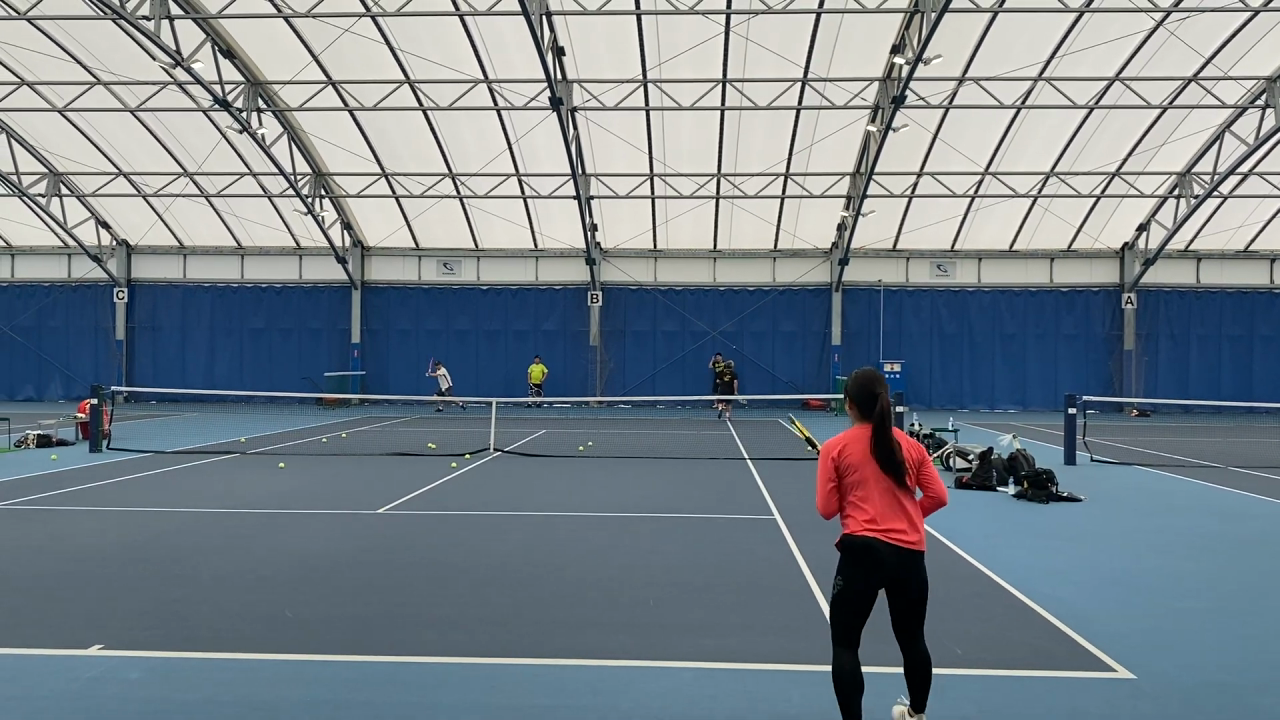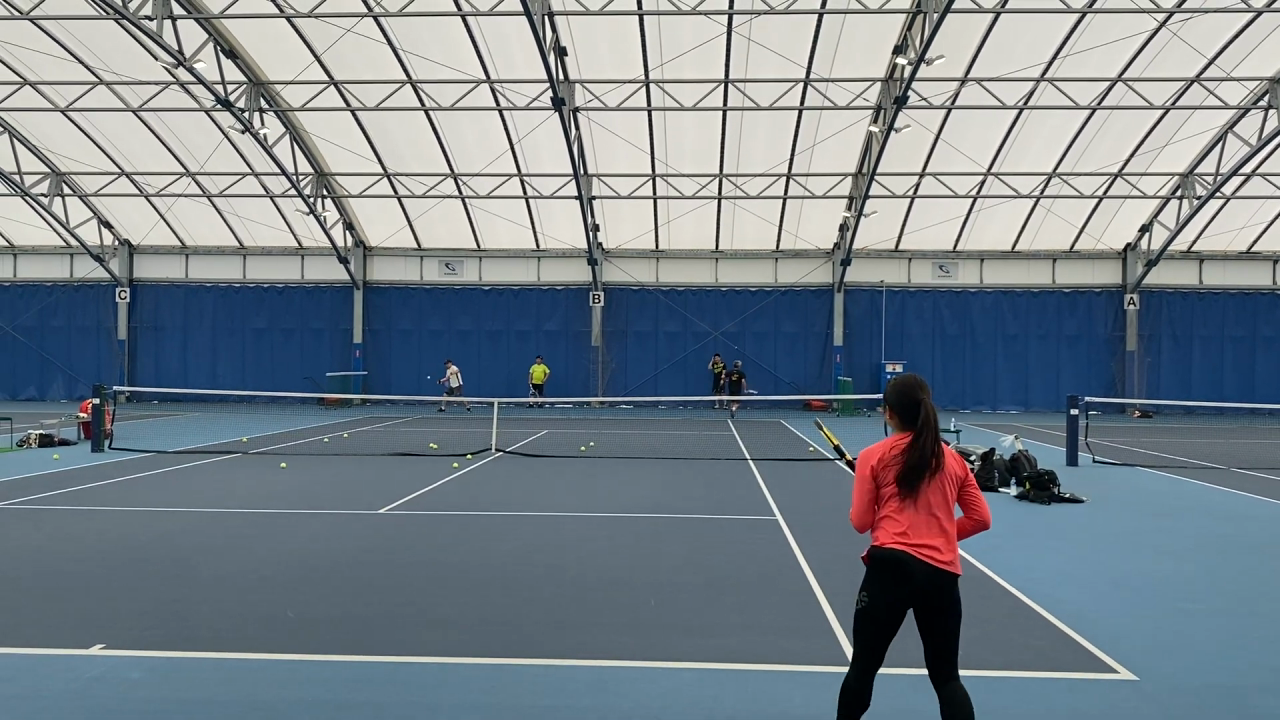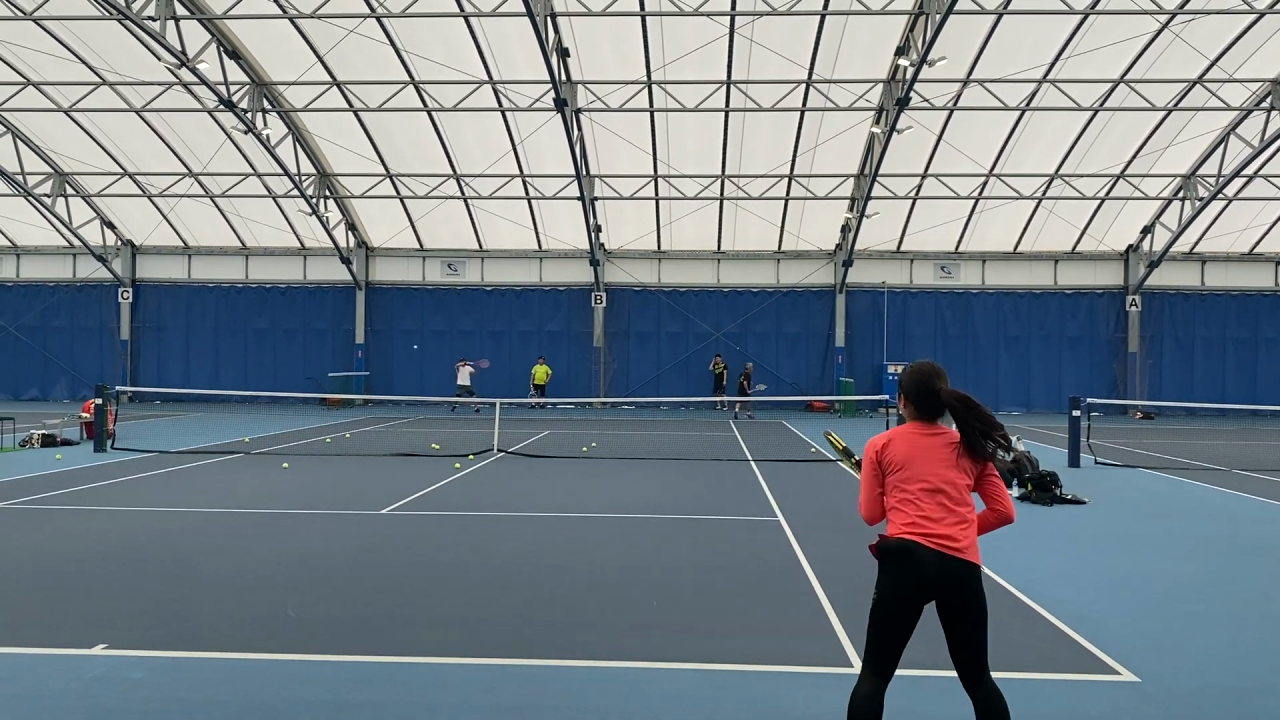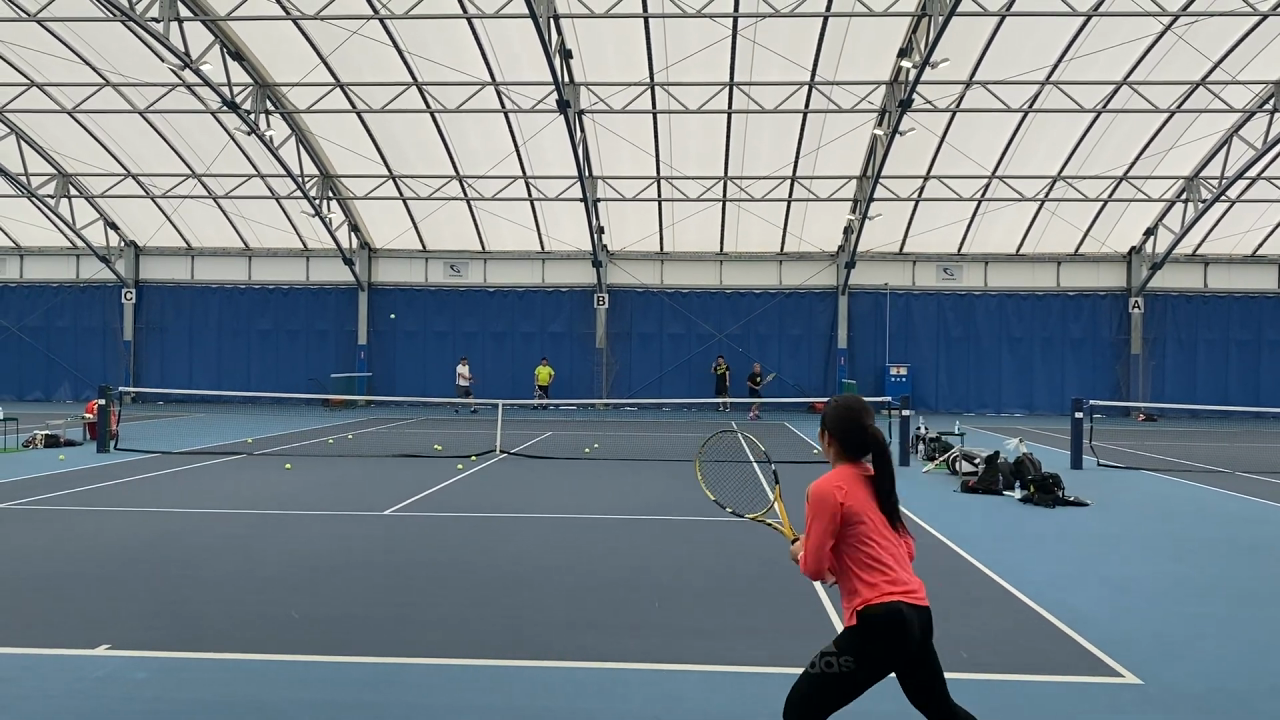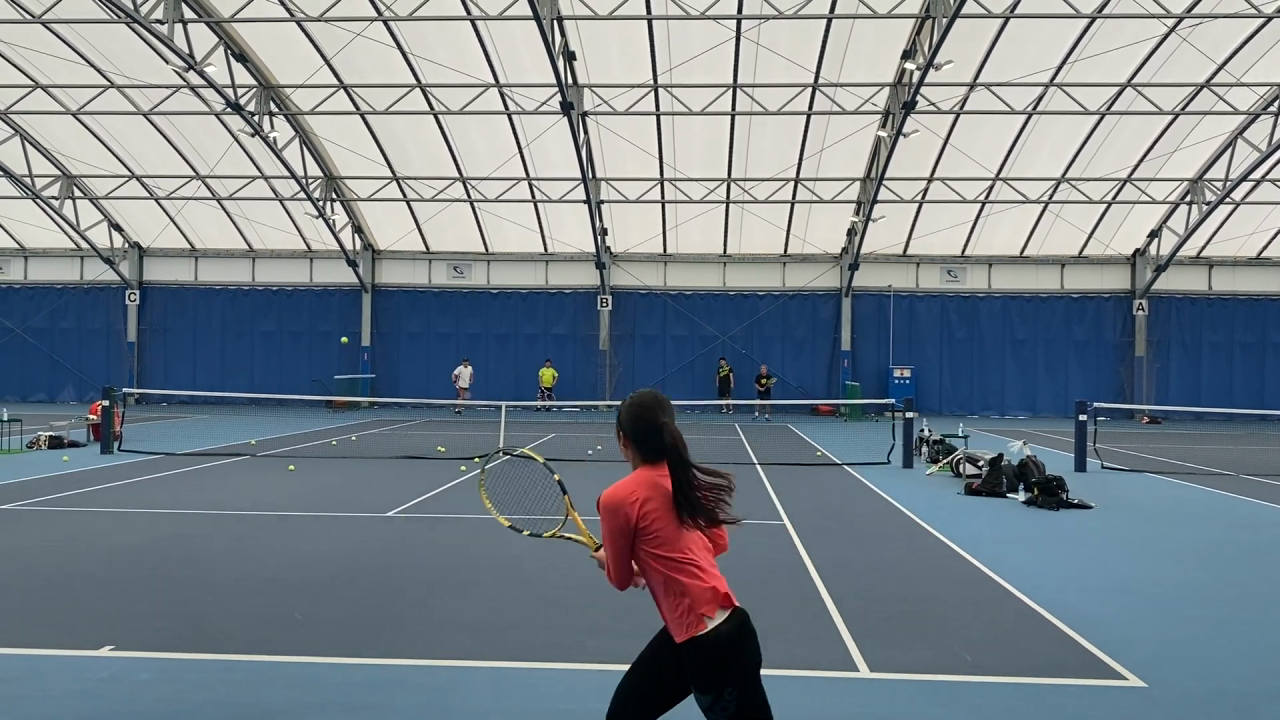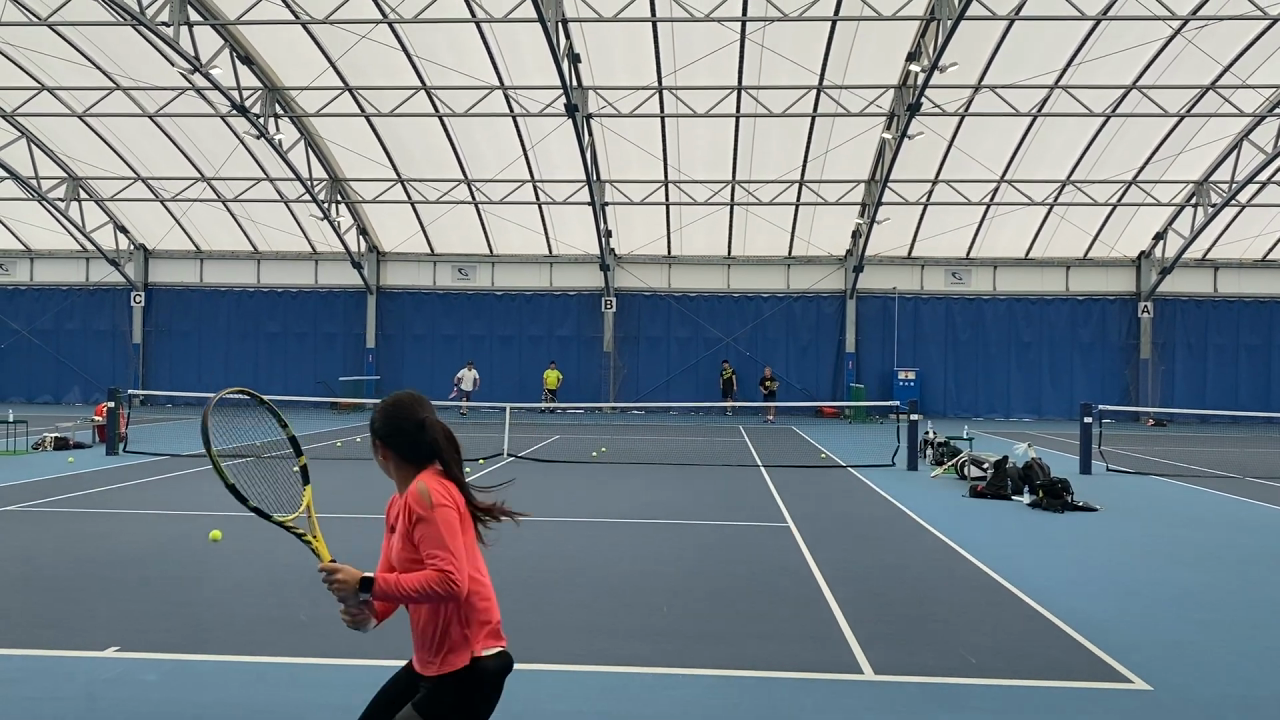
dt=0.3s
person 1, frame 1
left shoulder: (834, 449)
right shoulder: (911, 447)
left elbow: (826, 509)
right elbow: (938, 498)
left hip: (863, 552)
right hip: (910, 554)
left knee: (845, 645)
right knee: (912, 640)
person 1, frame 2
left shoulder: (873, 457)
right shoulder: (953, 459)
left elbow: (860, 522)
right elbow: (981, 519)
left hip: (892, 566)
right hip: (942, 574)
left knee: (863, 665)
right knee: (946, 676)
person 1, frame 3
left shoulder: (881, 444)
right shoulder: (970, 448)
left elbow: (871, 514)
right elbow: (1005, 513)
left hip: (905, 563)
right hip: (963, 570)
left knee: (874, 674)
right knee: (978, 680)
person 1, frame 4
left shoulder: (825, 490)
right shoulder: (878, 485)
left elbow: (814, 568)
left wrist: (800, 551)
left hip: (877, 621)
right hip: (914, 614)
person 1, frame 5
left shoulder: (617, 498)
right shoulder: (688, 482)
left elbow: (621, 578)
right elbow: (719, 543)
left wrist: (606, 559)
left hip: (708, 640)
right hip: (690, 633)
person 1, frame 6
left shoulder: (426, 492)
right shoulder: (400, 503)
left elbow: (450, 582)
right elbow: (393, 581)
left wrist: (364, 586)
right wrist: (366, 613)
